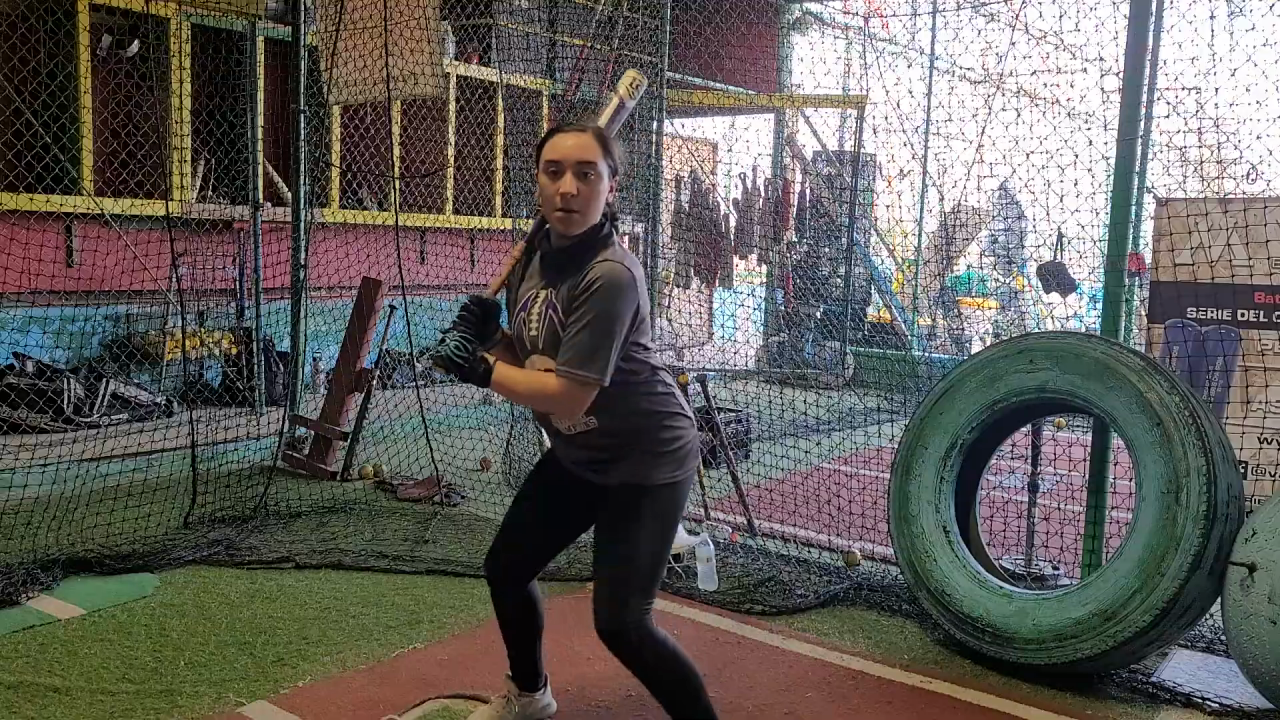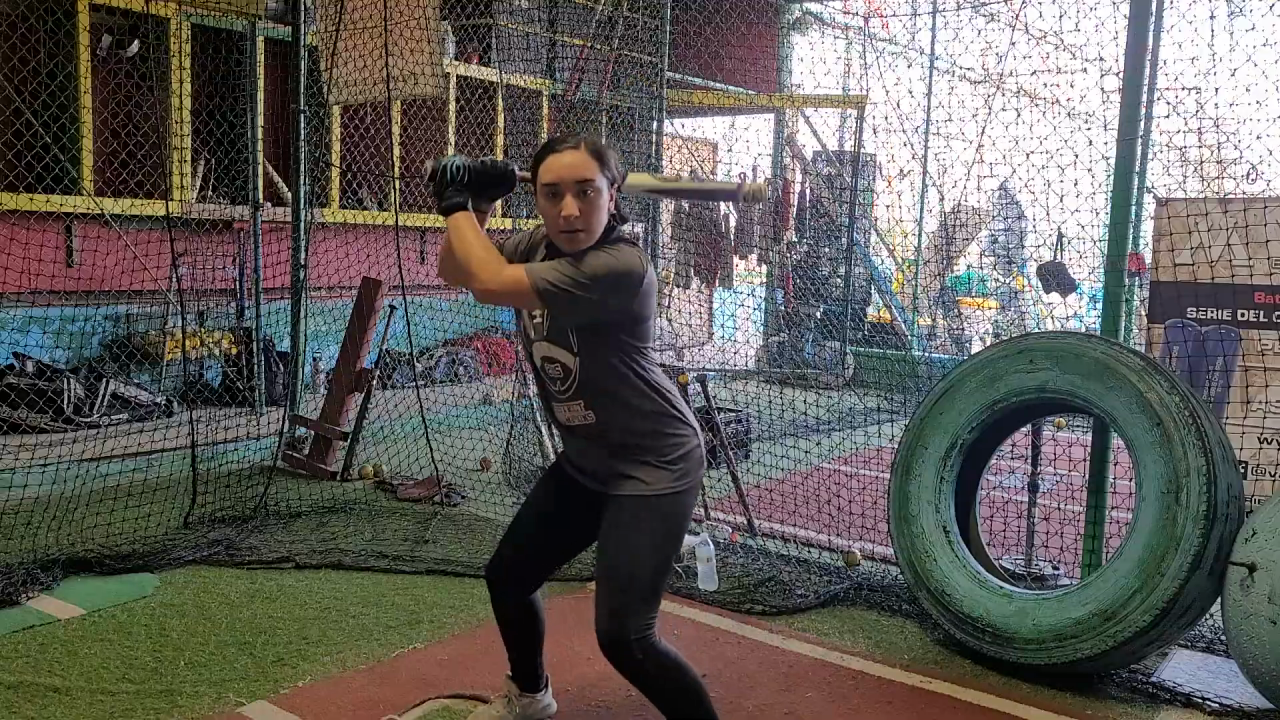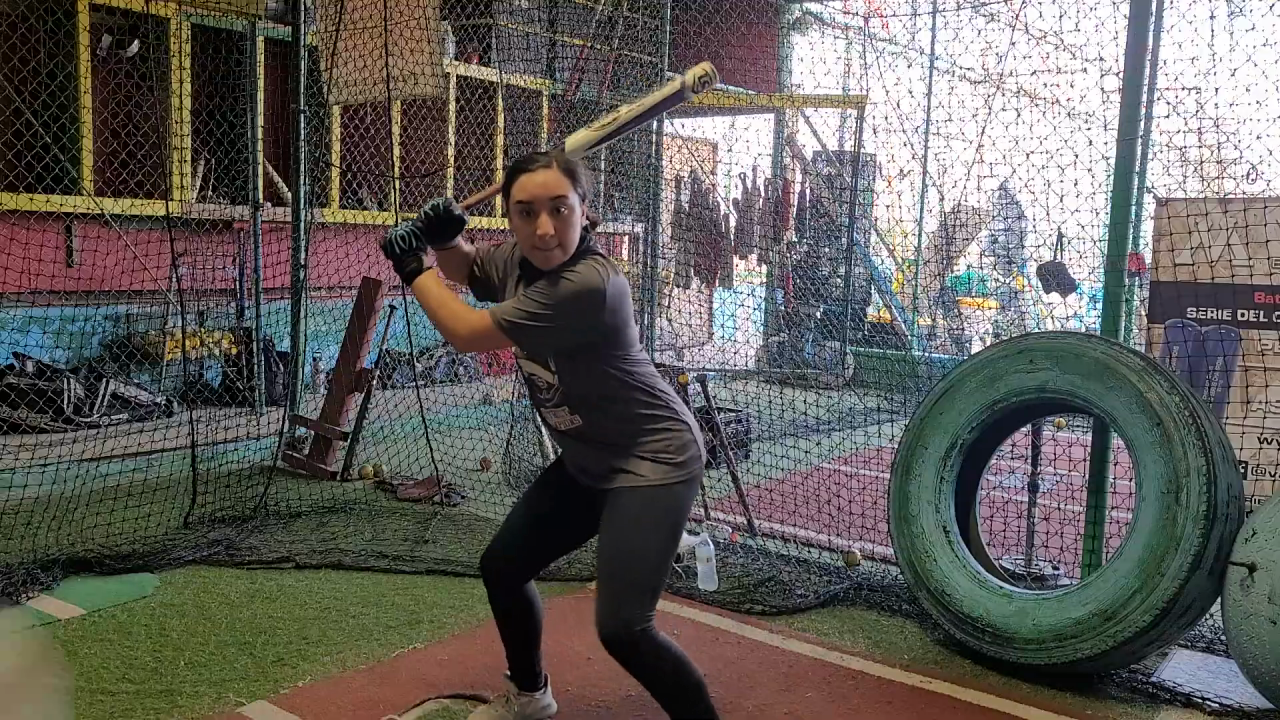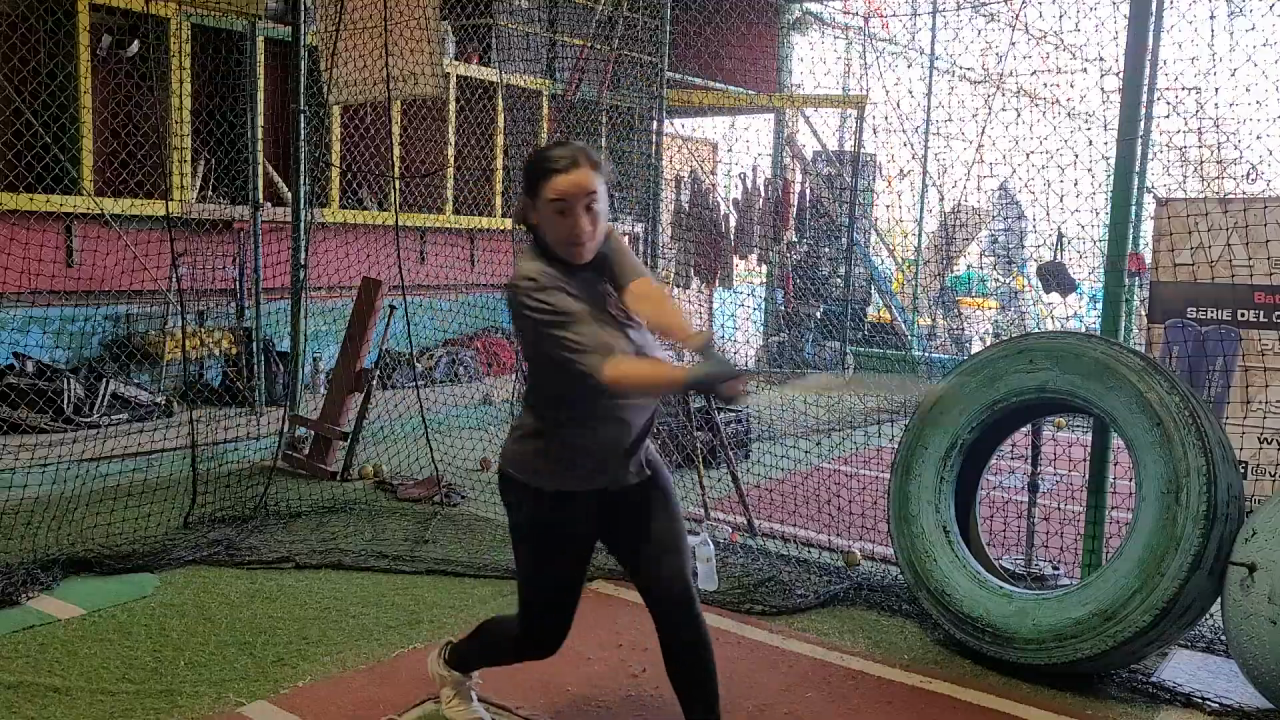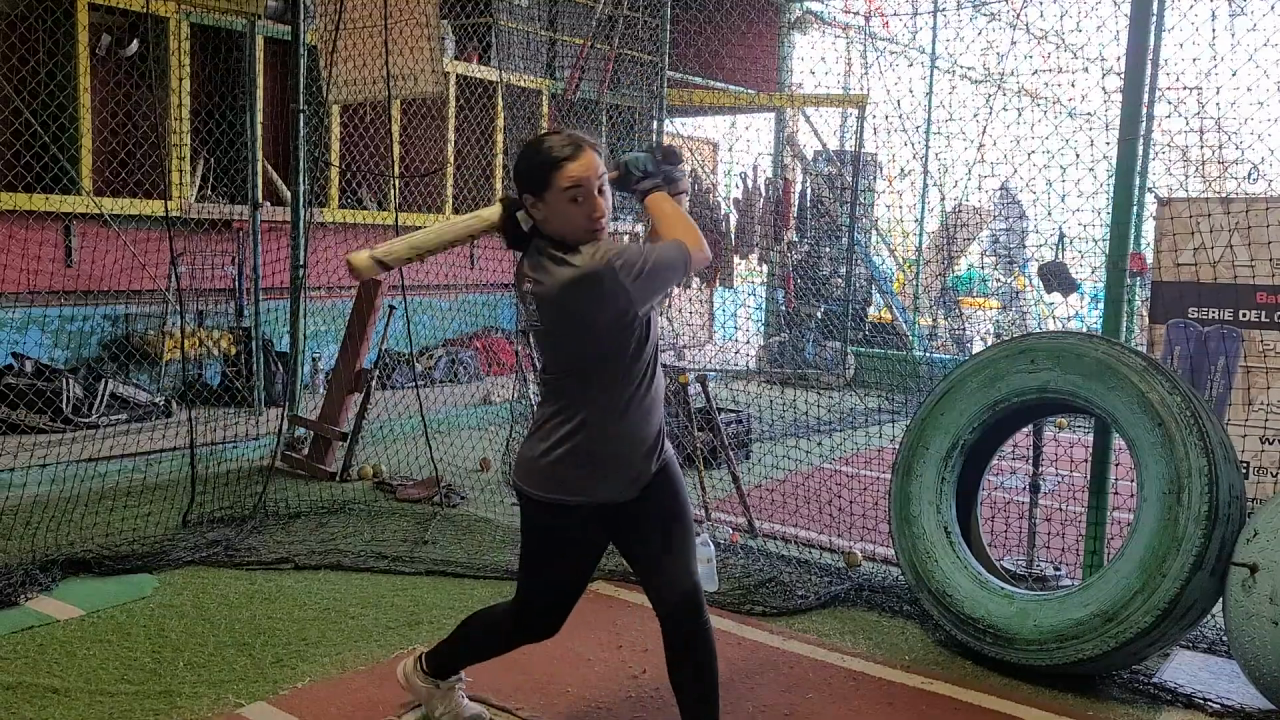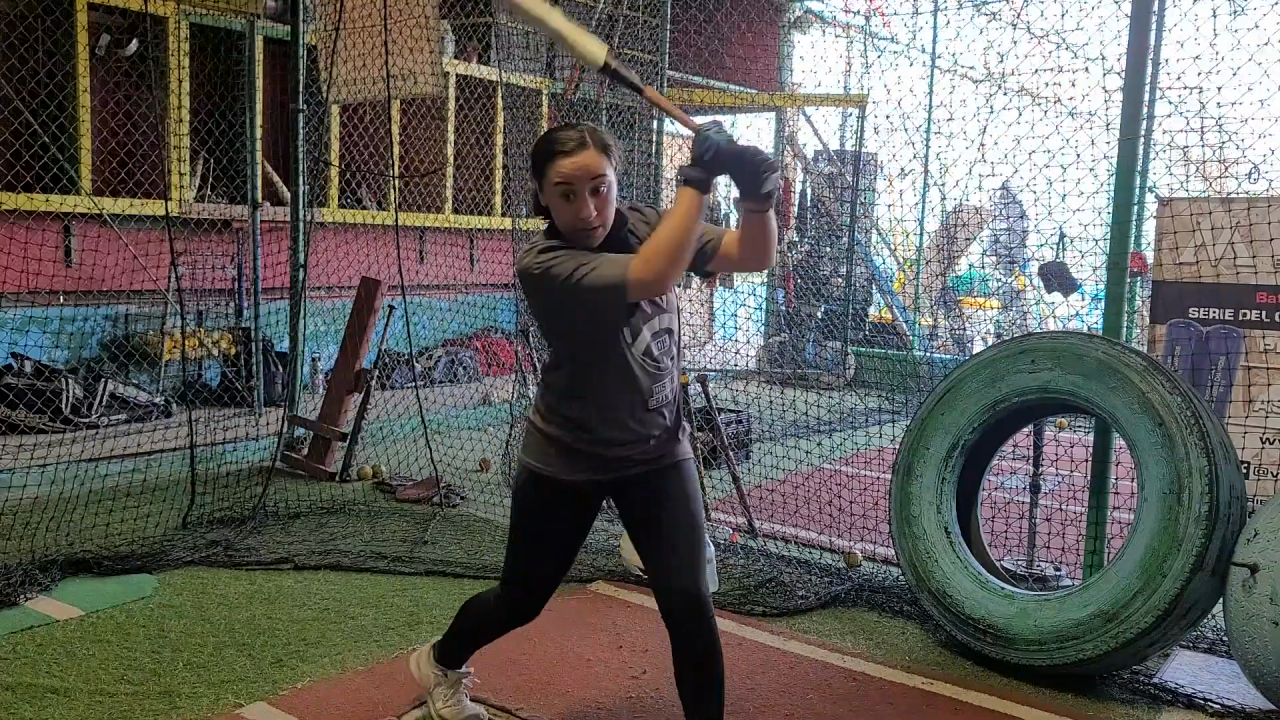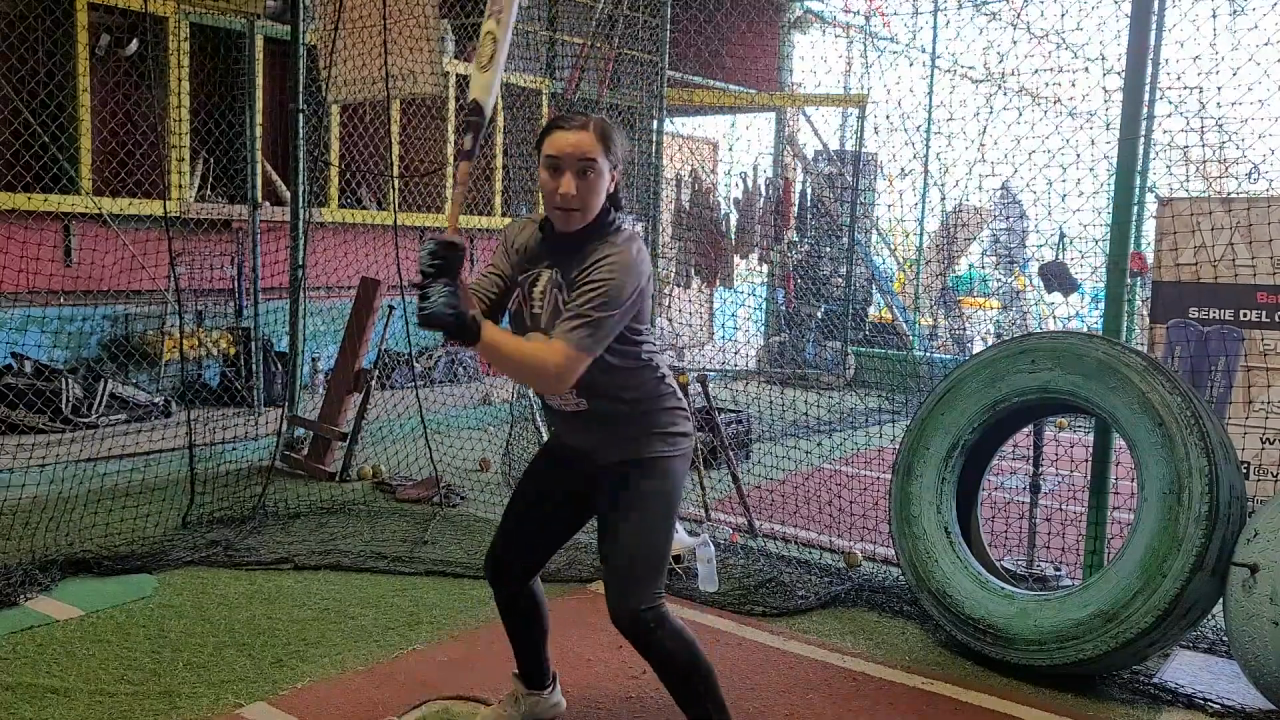
dt=0.4s
person 1, frame 1
left shoulder: (610, 275)
right shoulder: (535, 253)
left elbow: (567, 397)
right elbow: (526, 360)
left wrist: (482, 371)
right wrist: (485, 335)
left hip: (645, 458)
right hip: (576, 454)
left knee: (621, 623)
right knee: (506, 568)
person 1, frame 2
left shoulder: (622, 267)
right shoulder: (541, 245)
left elbow: (491, 284)
right elbow: (455, 271)
left wrist: (453, 202)
right wrist: (475, 200)
left hip: (652, 468)
right hip: (584, 463)
left knee: (623, 637)
right knee: (507, 577)
person 1, frame 3
left shoulder: (589, 285)
right shoulder: (526, 262)
left elbow: (467, 332)
right elbow: (474, 277)
left wrist: (413, 263)
right wrist: (443, 240)
left hip: (654, 461)
right hip: (586, 462)
left knee: (621, 628)
right knee: (501, 569)
person 1, frame 4
left shoulder: (608, 249)
right shoulder: (536, 289)
left elbow: (653, 306)
right elbow: (613, 371)
left wrist: (701, 346)
right wrist: (689, 374)
left hip: (629, 460)
right hip: (551, 479)
left knee: (676, 601)
right knee: (541, 632)
right ankle: (454, 664)
person 1, frame 5
left shoulder: (556, 254)
right shoulder: (590, 271)
left elbow: (653, 262)
right elbow: (691, 252)
left wrist: (645, 186)
right wrist: (654, 187)
left hip: (642, 458)
right hip: (569, 480)
left knee: (683, 605)
right knee: (536, 618)
right ankle: (429, 670)
person 1, frame 6
left shoulder: (643, 222)
right shoulder: (541, 262)
left elbow: (751, 257)
right elbow: (649, 278)
left wrist: (758, 195)
right wrist: (696, 180)
left hip: (654, 447)
right hip: (564, 456)
left knee: (686, 600)
right knee: (523, 597)
right ankle: (440, 664)
person 1, frame 7
left shoulder: (619, 259)
right shoulder: (526, 237)
left elbow: (555, 373)
right elbow: (483, 317)
left wrist: (466, 328)
right wrist: (448, 281)
left hip: (644, 445)
right hip: (576, 443)
left knee: (636, 610)
right knee: (506, 566)
